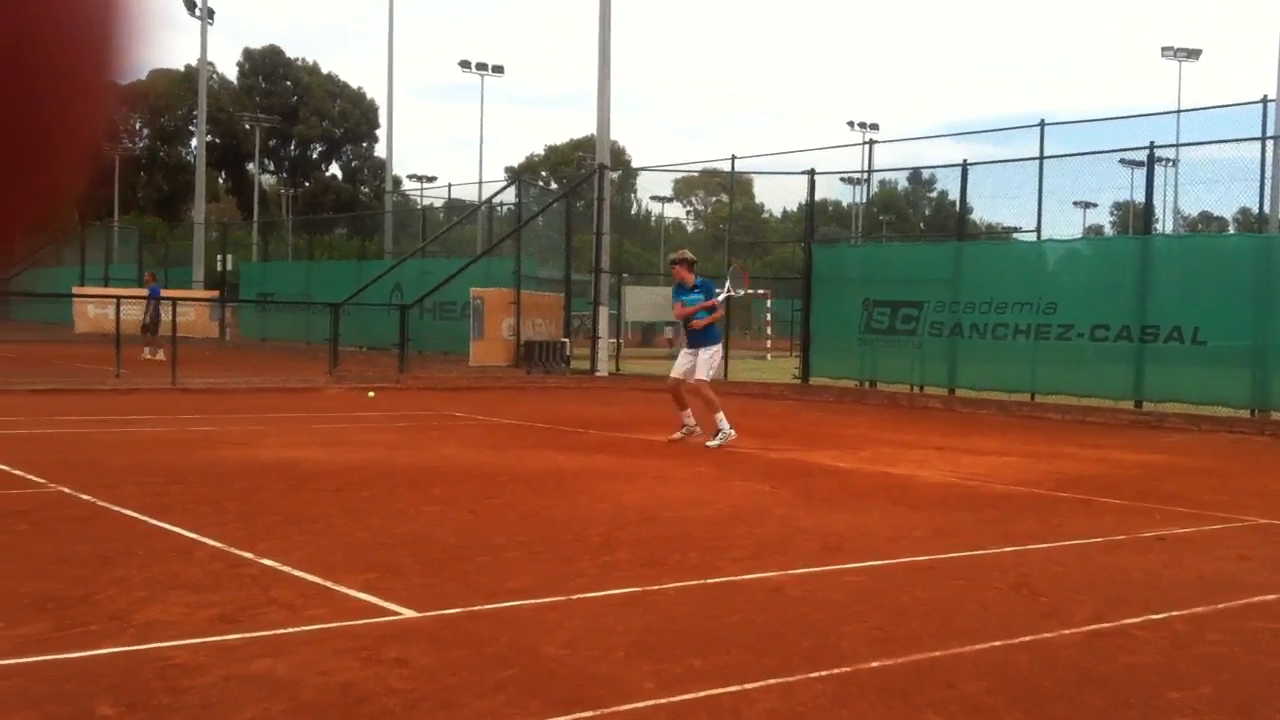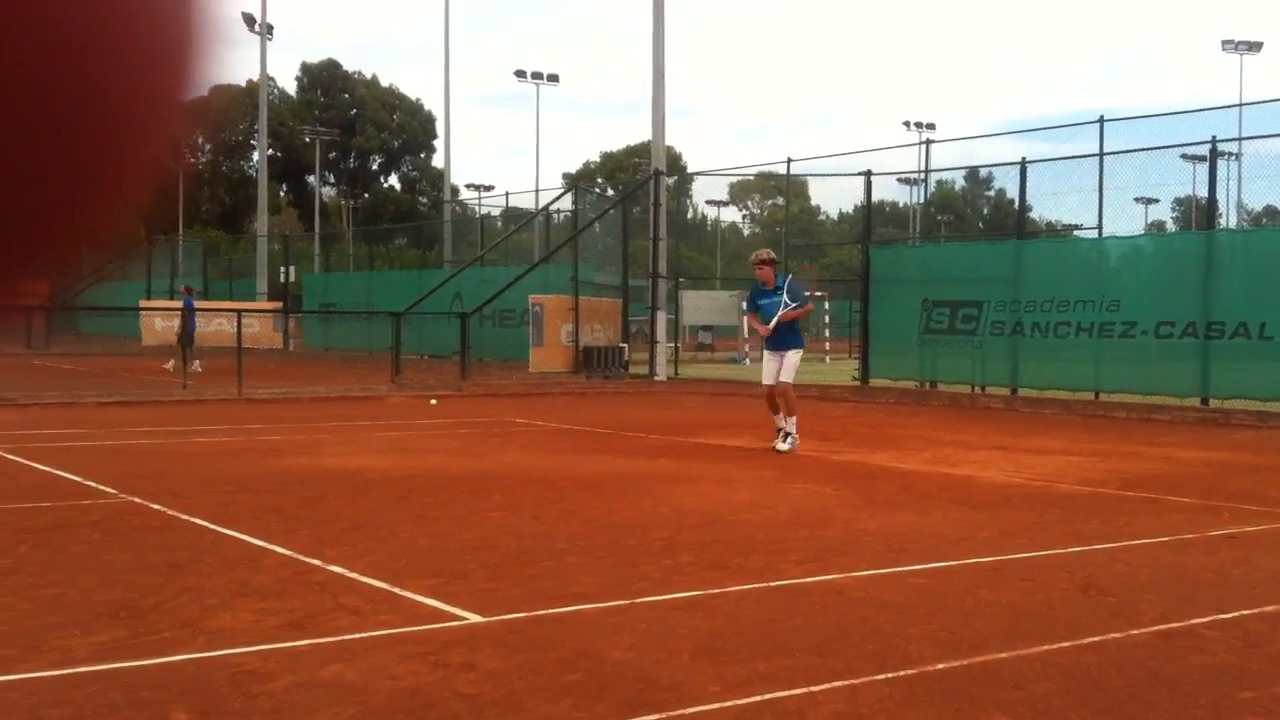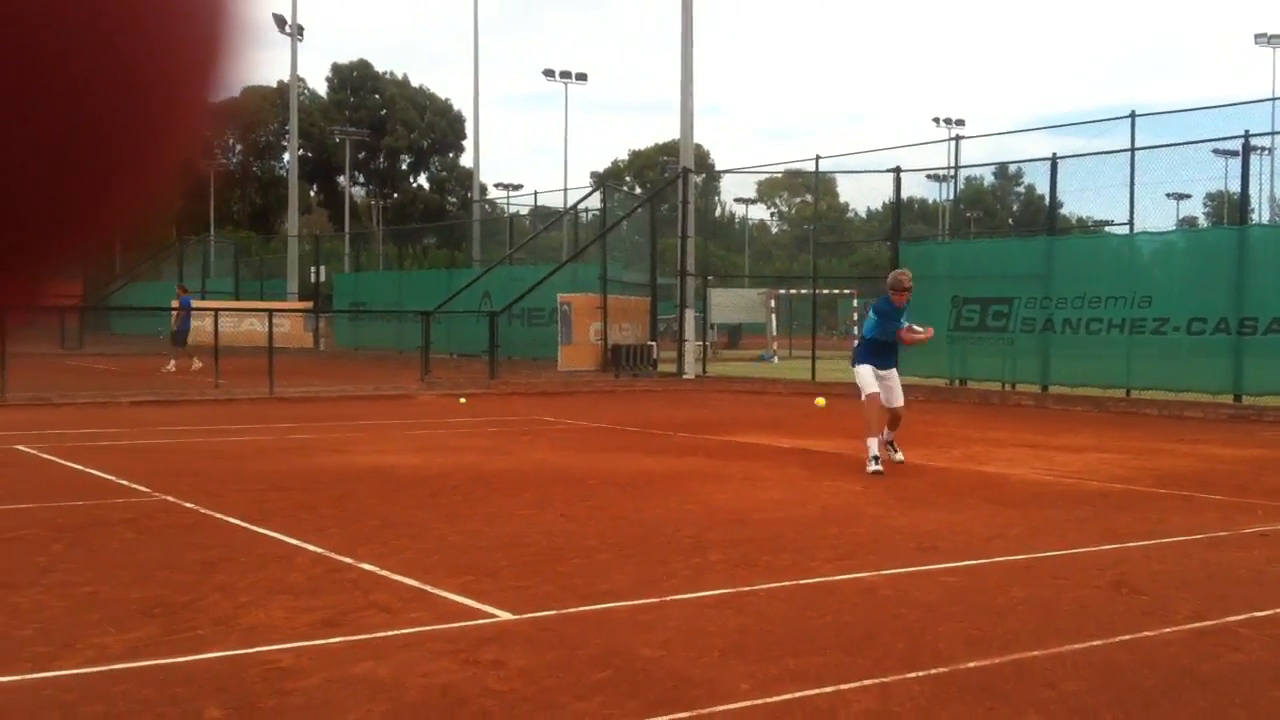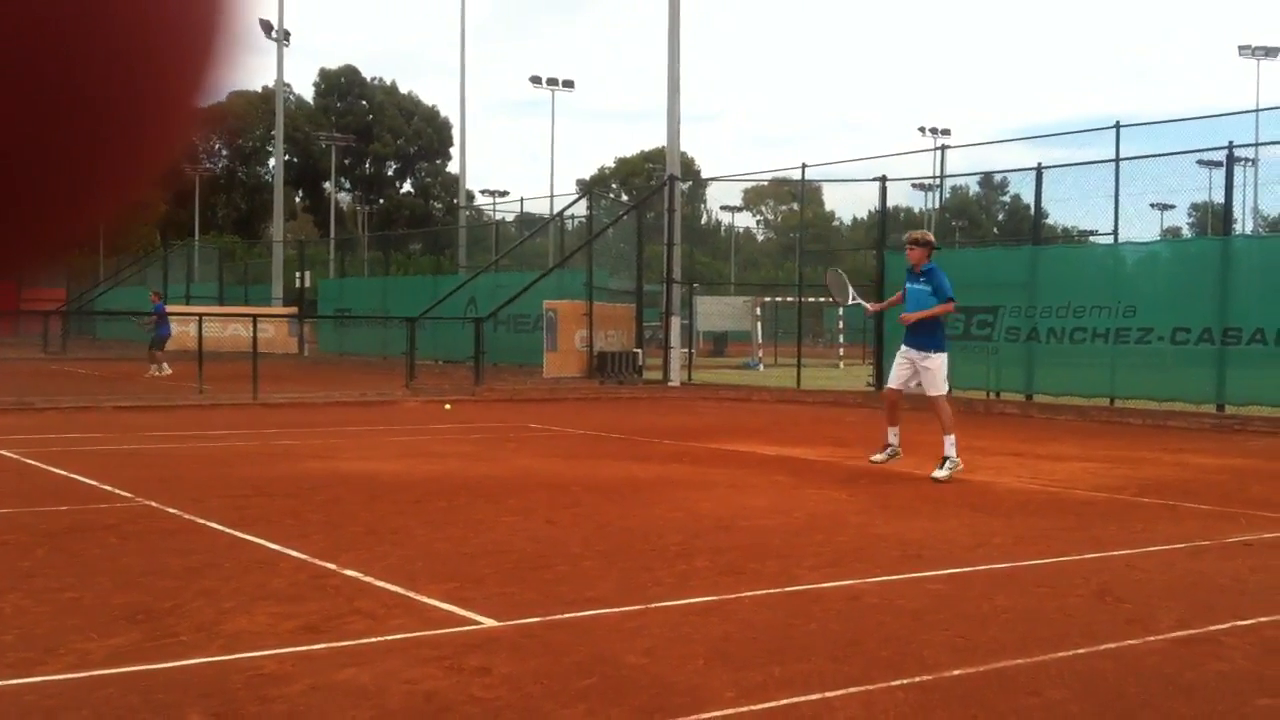
dt=1s
person 1, frame 1
left shoulder: (706, 286)
right shoulder: (677, 289)
left elbow: (719, 313)
right elbow: (678, 314)
left wrist: (704, 321)
right wrist: (705, 305)
left hip: (709, 344)
right hip: (690, 346)
left knee: (699, 386)
right knee: (673, 385)
left ankle: (725, 429)
right ankle: (690, 425)
person 1, frame 2
right shoulder: (756, 291)
left elbow: (810, 307)
right elbow: (751, 317)
left wrist: (792, 314)
right wrist: (760, 328)
left hip: (791, 346)
right hip: (771, 348)
left knee: (784, 388)
right knee: (768, 391)
left ankle: (792, 434)
right ankle: (781, 429)
person 1, frame 3
left shoulder: (900, 304)
right shoulder: (883, 307)
right elbow: (905, 339)
left wrist: (909, 327)
right wrist: (926, 335)
left hip: (887, 365)
right hip: (865, 362)
left knee: (897, 412)
right knee: (873, 399)
left ankle: (887, 439)
right ankle: (873, 456)
person 1, frame 4
left shoulder: (936, 274)
right shoulder: (911, 274)
left elbow: (950, 306)
left wrist: (919, 314)
right wrist: (880, 306)
left hip: (932, 349)
right hip: (909, 347)
left knee: (938, 399)
right knee: (890, 394)
left ankle: (951, 457)
right ankle: (893, 446)
